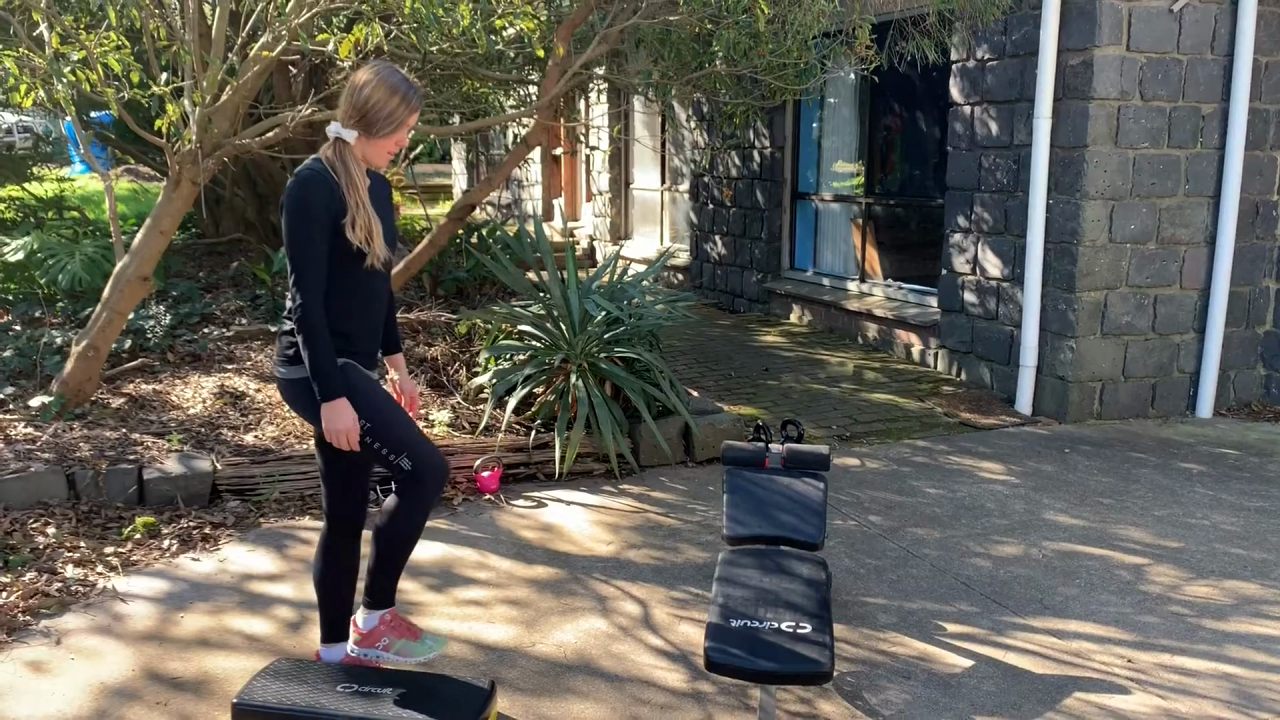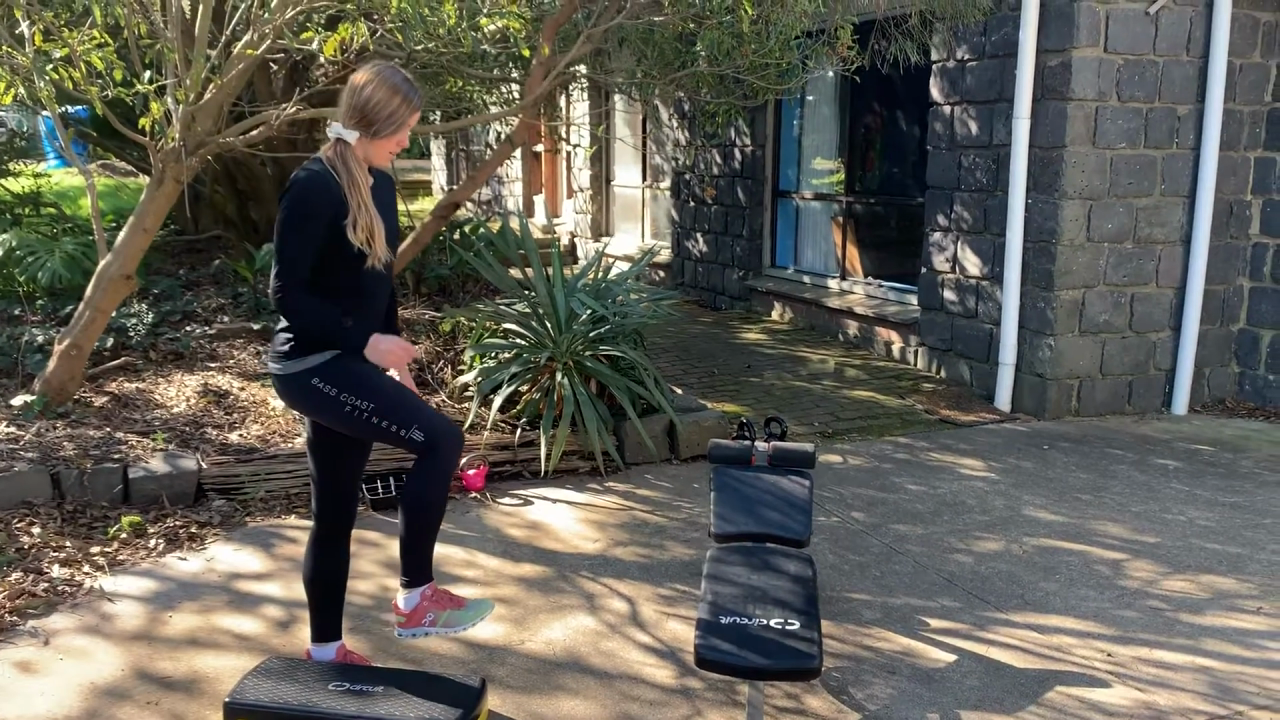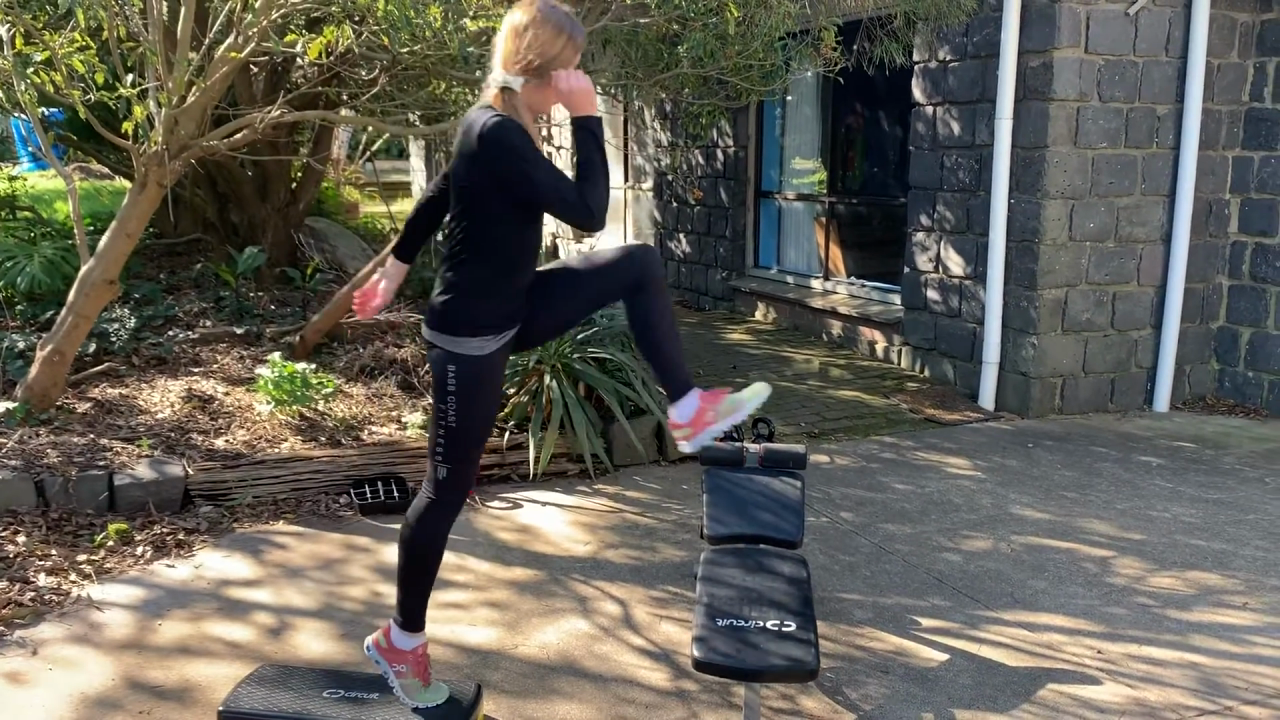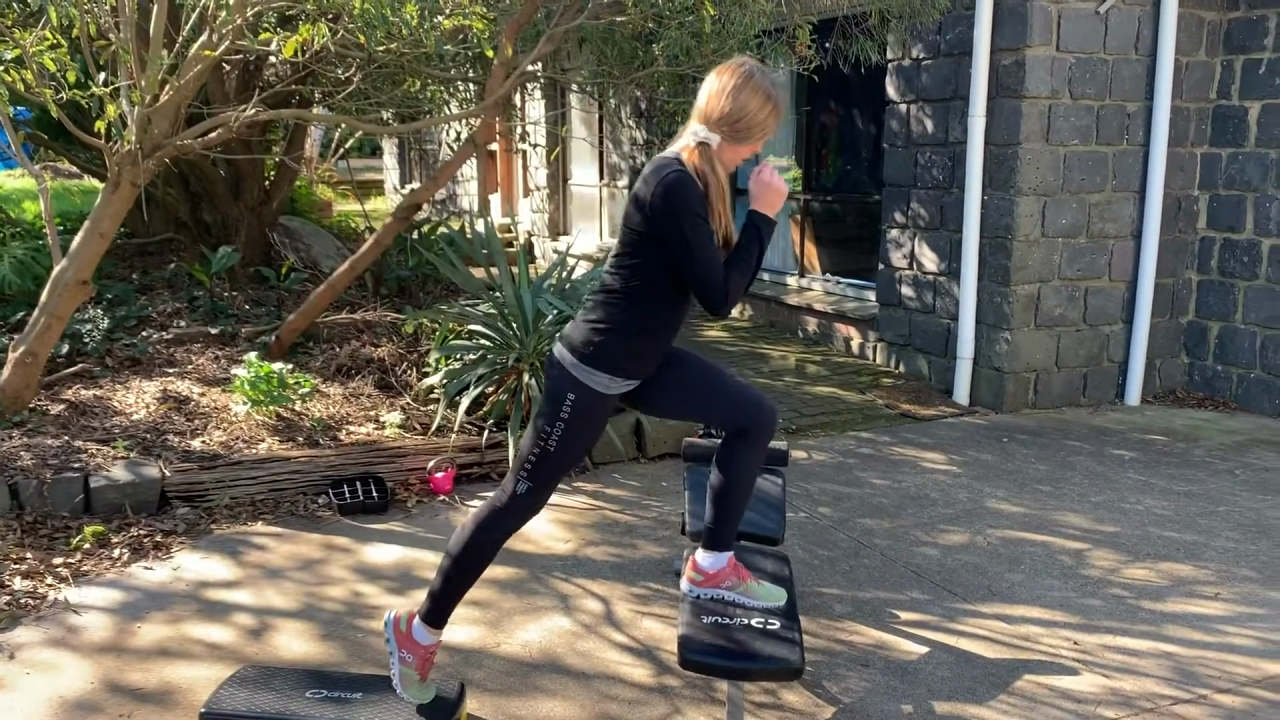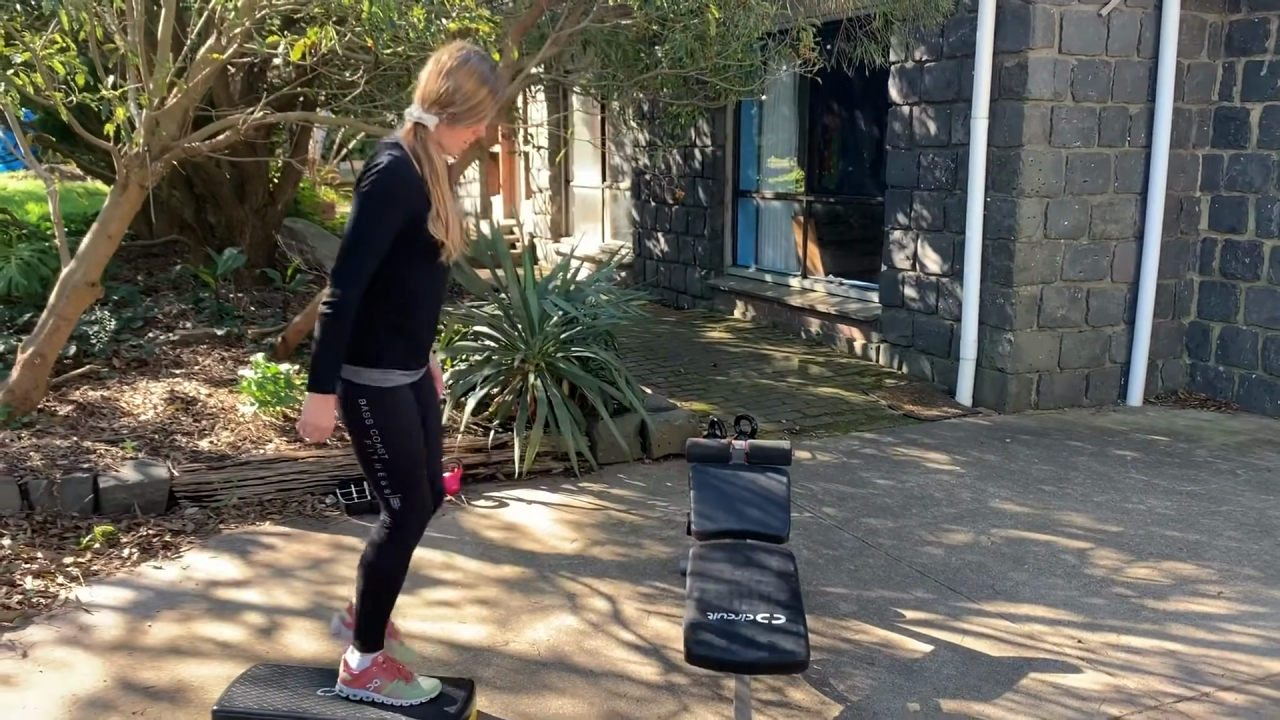
dt=1s
person 1, frame 1
left shoulder: (375, 187)
right shoulder: (313, 185)
right elbow: (307, 299)
left wrist: (396, 363)
right wrist: (332, 395)
left hip: (354, 367)
right hip: (316, 369)
left knee: (346, 514)
right knee: (425, 469)
left ankle: (337, 648)
right ankle: (374, 618)
person 1, frame 2
left shoulder: (379, 185)
right shoulder: (313, 186)
right elbow: (287, 294)
left wrist: (394, 359)
right wrist: (368, 344)
left hip: (343, 364)
right hip: (311, 365)
left knee: (336, 510)
right knee: (440, 439)
left ankle: (326, 648)
right ankle: (416, 596)
person 1, frame 3
left shoulder: (495, 123)
right shoulder: (496, 137)
left elbow: (442, 193)
right elbow: (586, 211)
left wrist: (395, 263)
right wrist: (586, 118)
left hip: (515, 307)
right hip: (467, 335)
left knee: (641, 268)
right knee: (450, 486)
left ankle: (686, 411)
right ankle: (400, 641)
person 1, frame 4
left shoulder: (697, 174)
right shoulder: (674, 186)
left elbow: (712, 278)
right elbow: (721, 297)
right wrist: (762, 214)
left hip: (645, 360)
right hip: (594, 369)
left knee: (755, 418)
right knee: (519, 499)
left ankle: (711, 566)
right ankle: (419, 630)
person 1, frame 5
left shoulder: (425, 165)
right shoulder: (394, 173)
right elbow: (345, 287)
left wrist: (425, 354)
right wrist: (321, 389)
left hip: (407, 366)
right hip: (369, 375)
left knee: (424, 496)
right knee: (405, 511)
left ankle: (361, 616)
right ankle: (365, 663)
